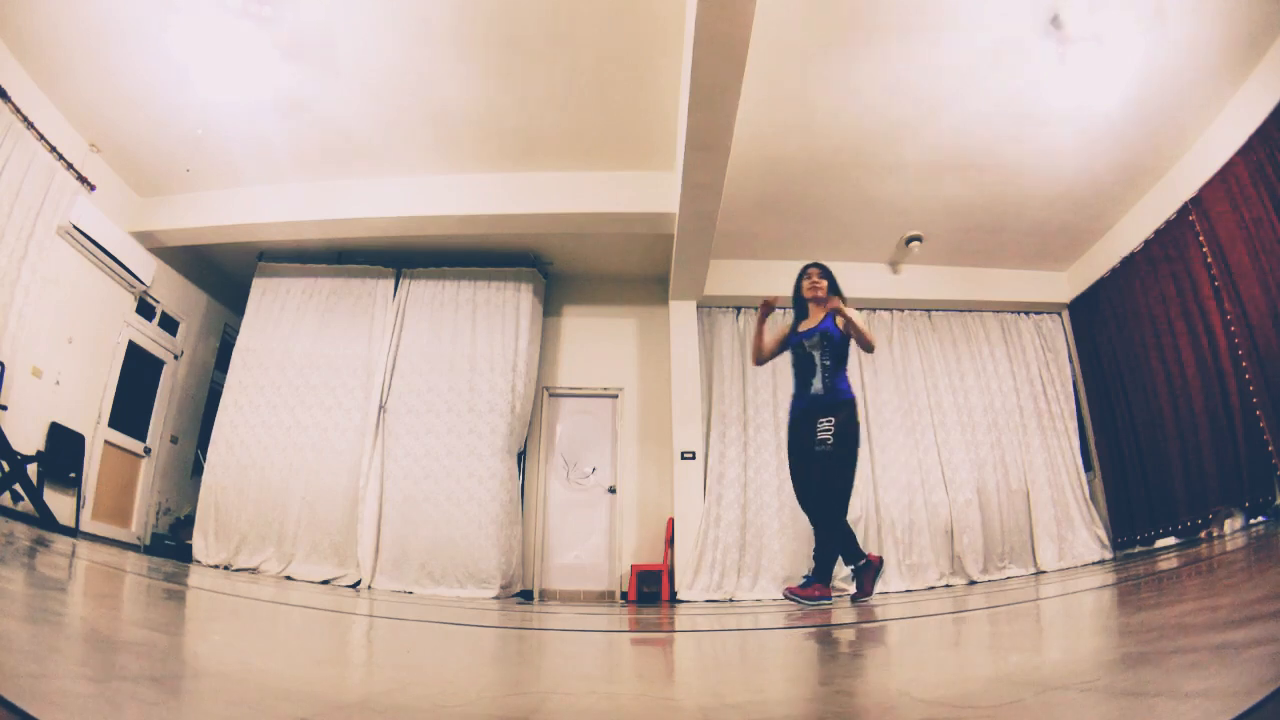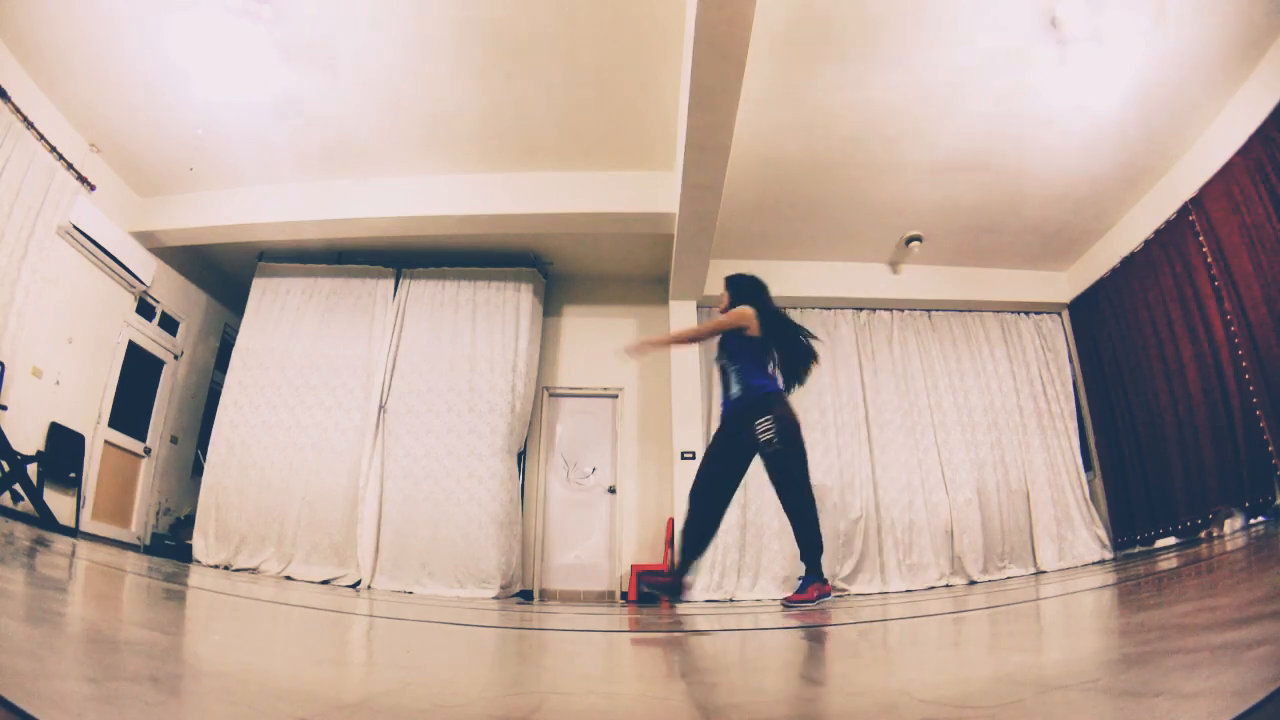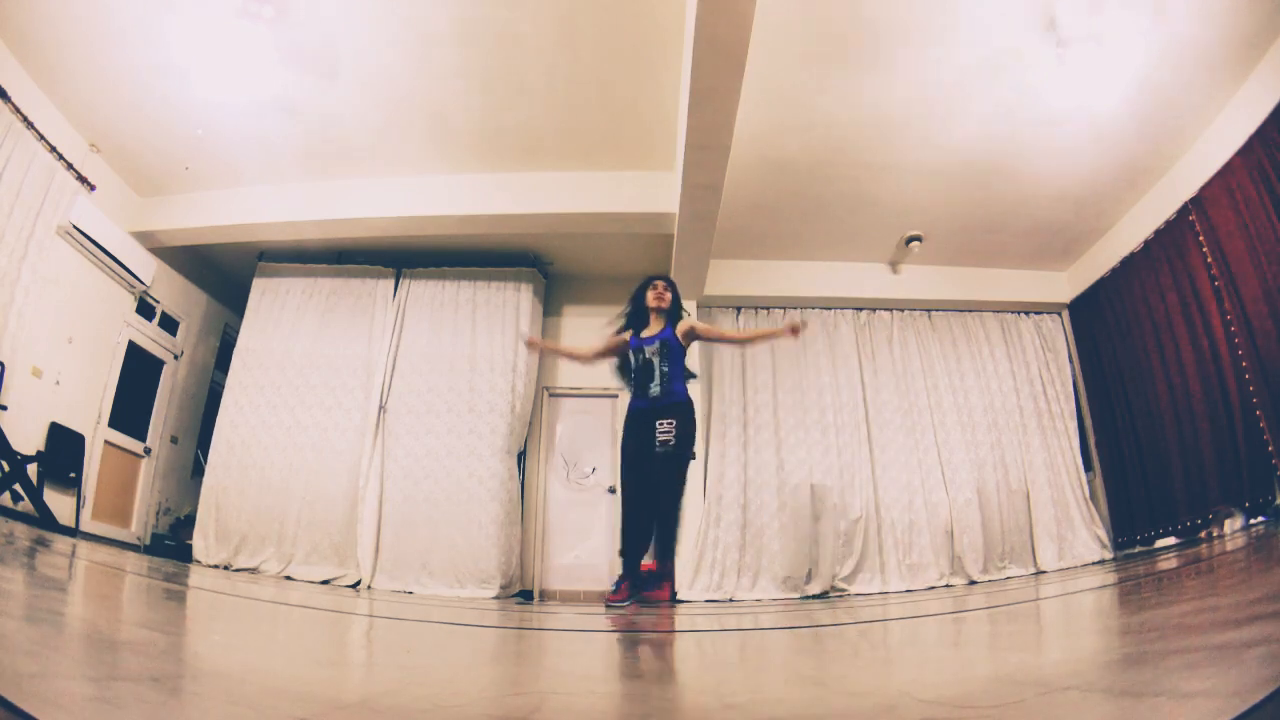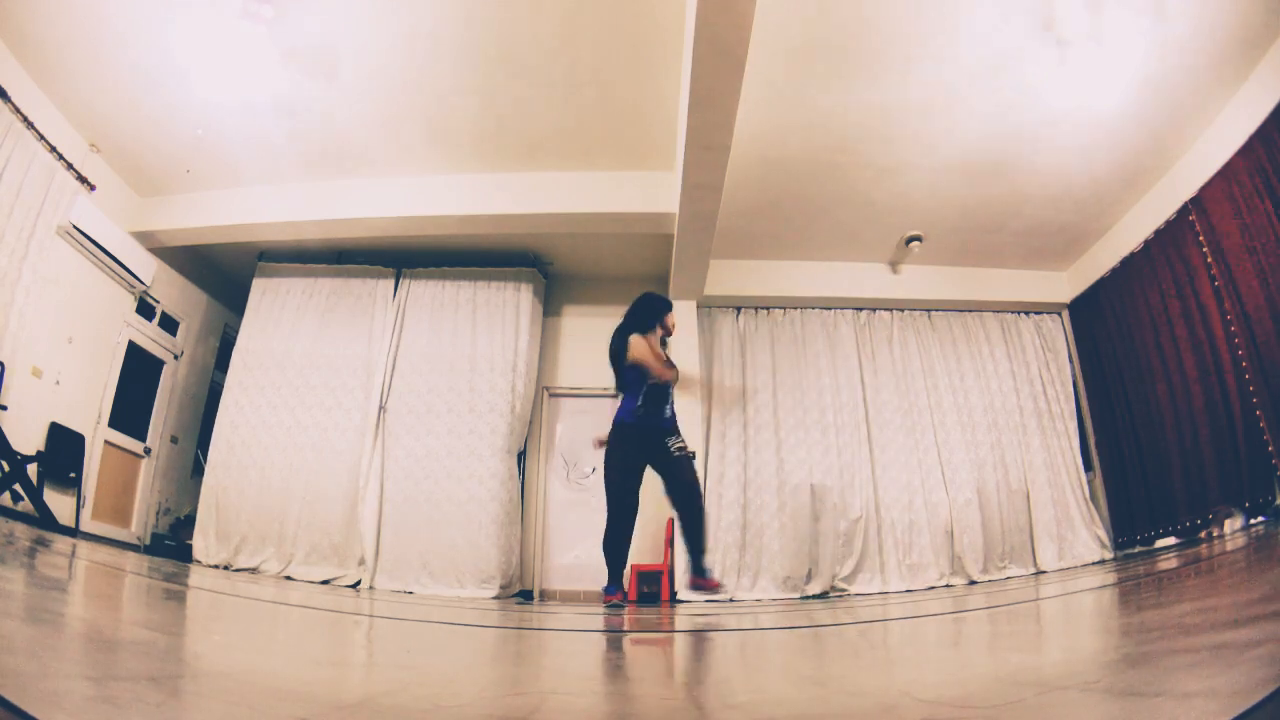
dt=0.5s
person 1, frame 1
left shoulder: (841, 317)
right shoulder: (793, 329)
left elbow: (869, 345)
right elbow: (759, 359)
left wrist: (846, 315)
right wrist: (761, 321)
left hip: (836, 413)
right hip: (802, 415)
left knee: (830, 497)
right knee: (809, 497)
left ankle: (821, 580)
right ankle: (862, 562)
person 1, frame 2
left shoulder: (746, 314)
right shoulder: (734, 332)
left elbow: (696, 334)
left wrist: (651, 342)
left hip: (765, 413)
right hip: (735, 420)
left knee: (795, 494)
right knee: (705, 495)
left ankle: (816, 579)
right ankle: (678, 577)
person 1, frame 3
left shoulder: (682, 327)
right shoulder: (629, 337)
left elbow: (735, 336)
right elbow: (589, 355)
left wrist: (780, 330)
right wrist: (546, 346)
left hip: (673, 415)
right hip: (638, 417)
left knee: (665, 493)
right knee: (634, 498)
left ankle: (663, 576)
right ankle: (629, 578)
person 1, frame 4
left shoulder: (657, 348)
right shoulder: (636, 341)
right elbow: (664, 375)
left hip: (663, 433)
right hip: (630, 433)
left knee: (689, 498)
right knee: (622, 511)
left ankle: (699, 570)
right ankle: (615, 584)
